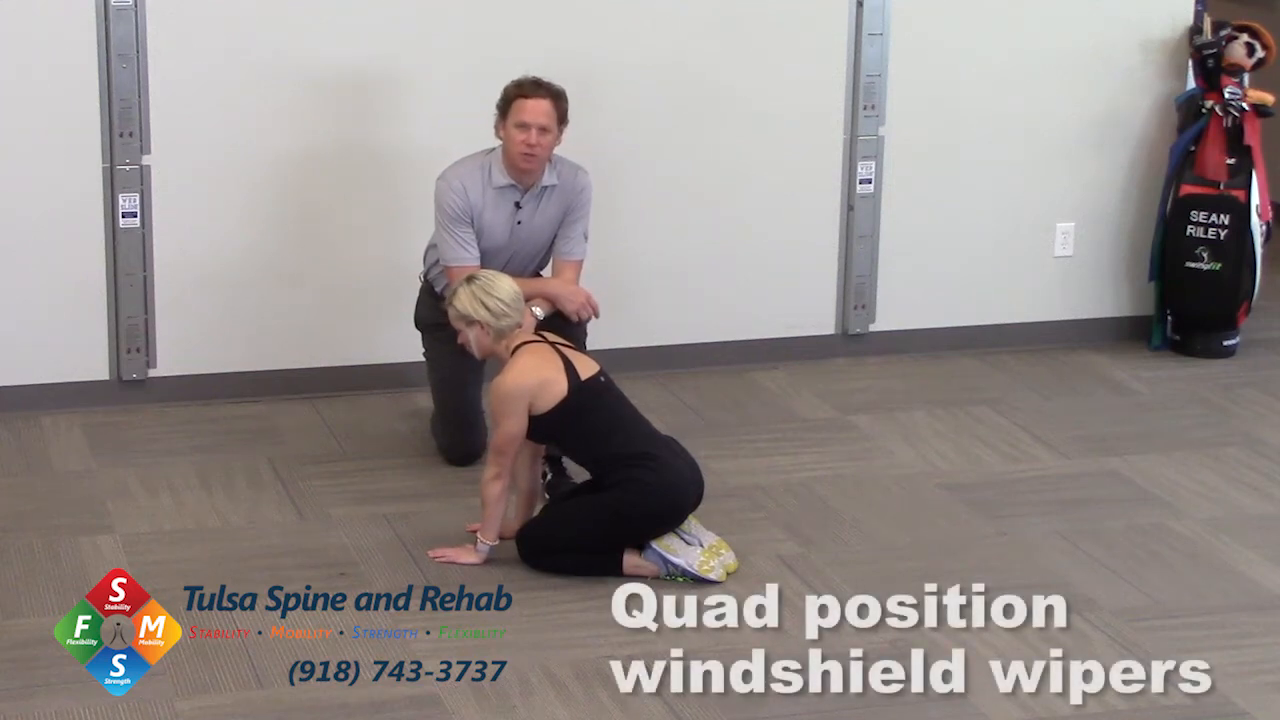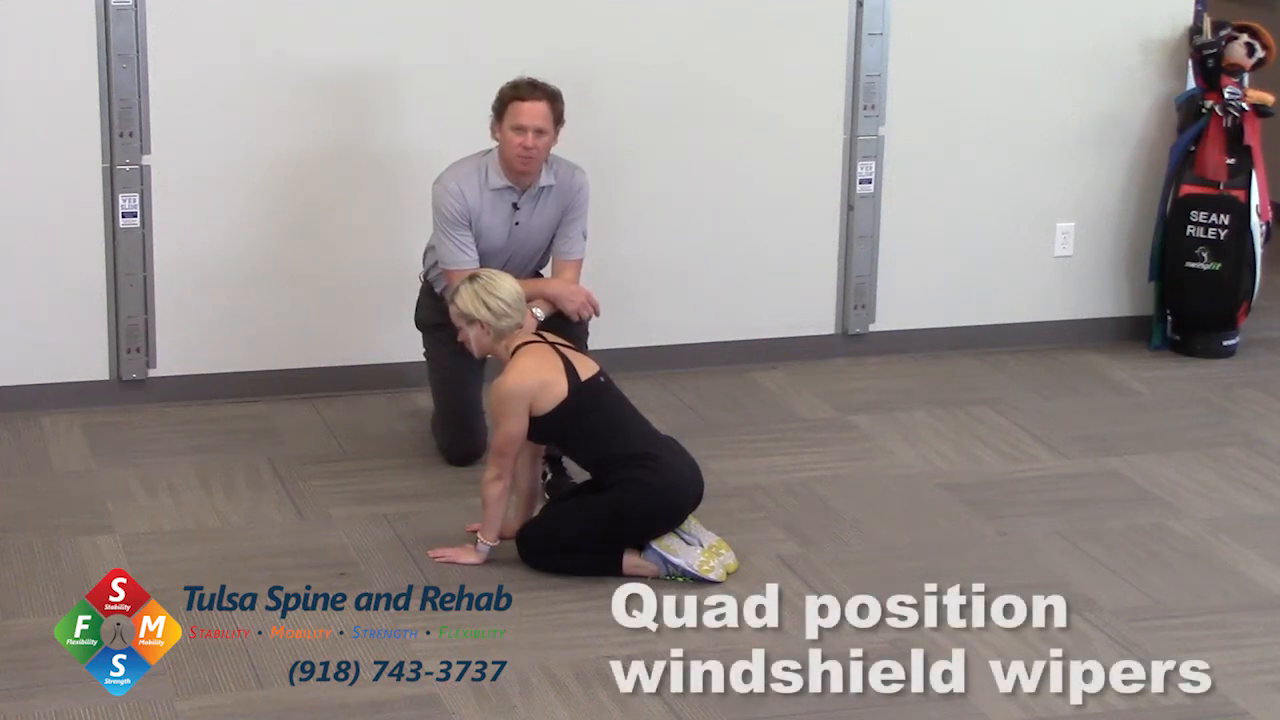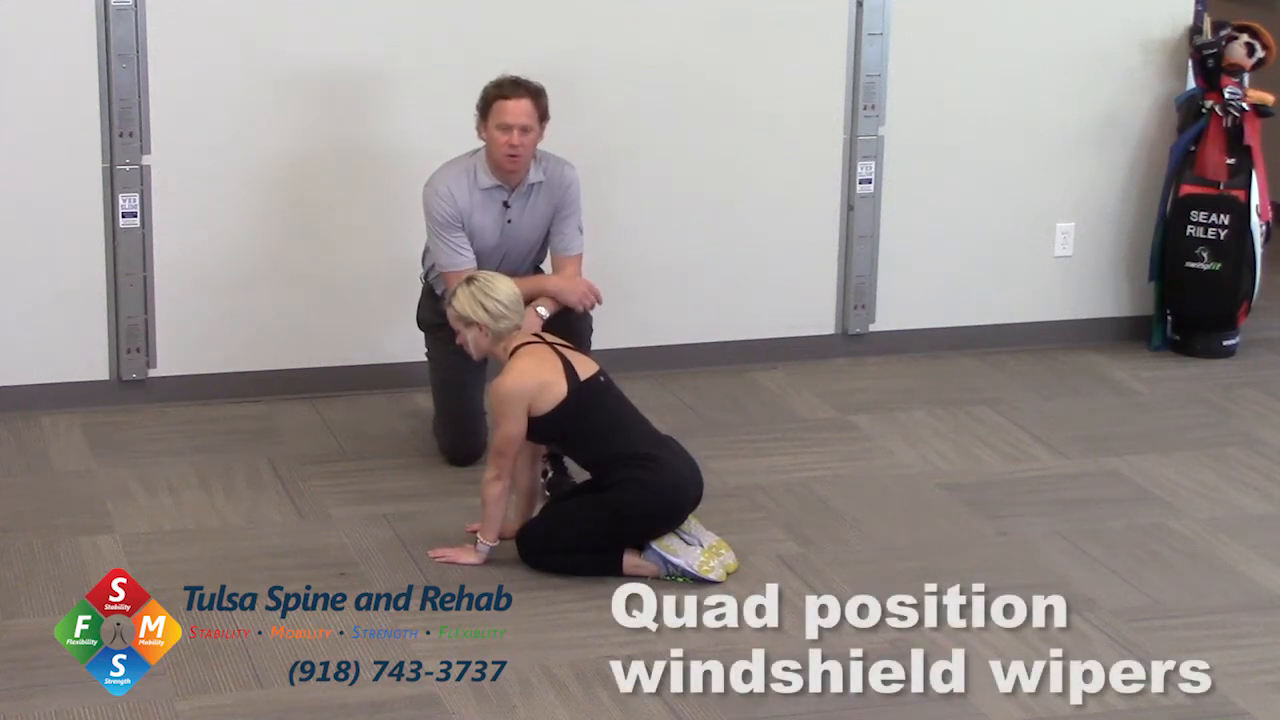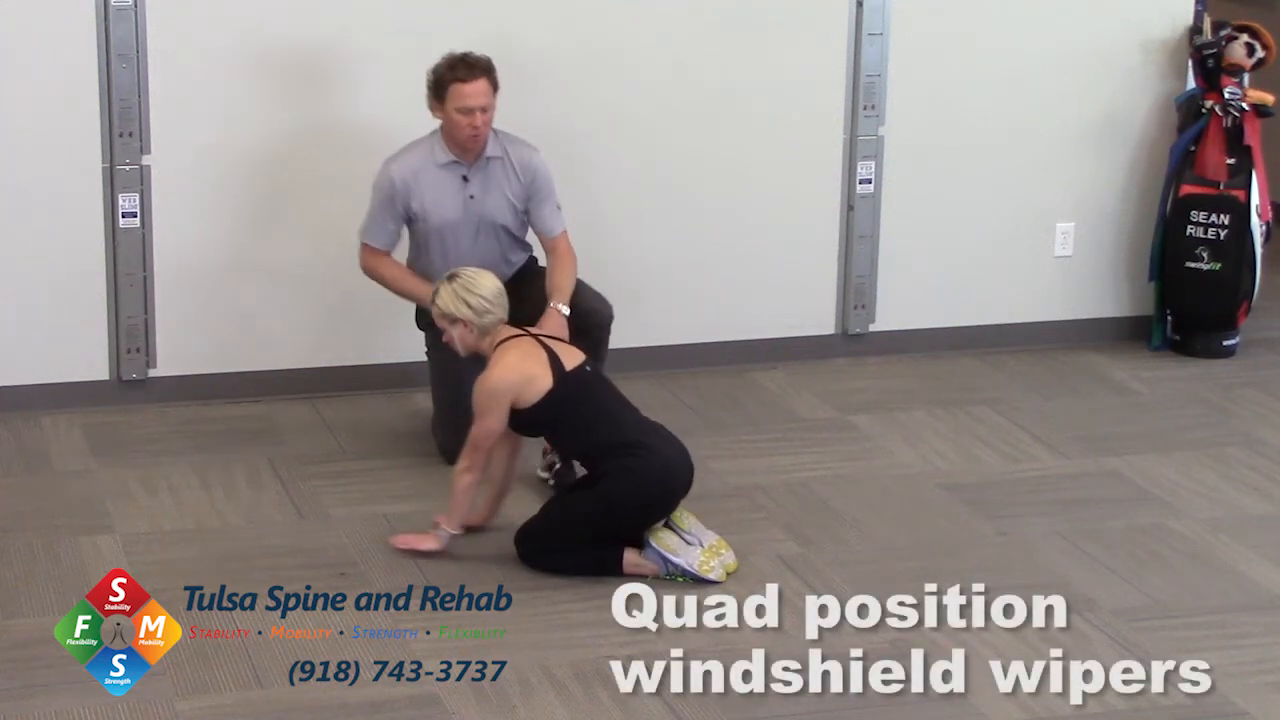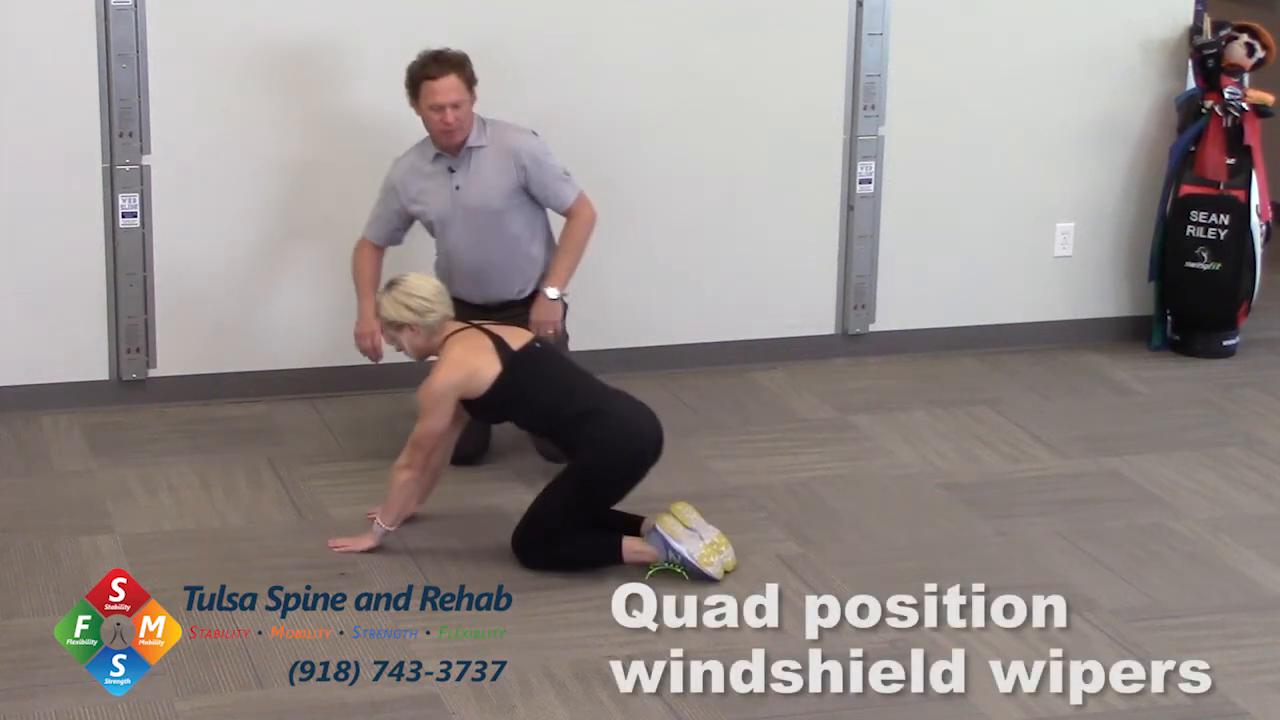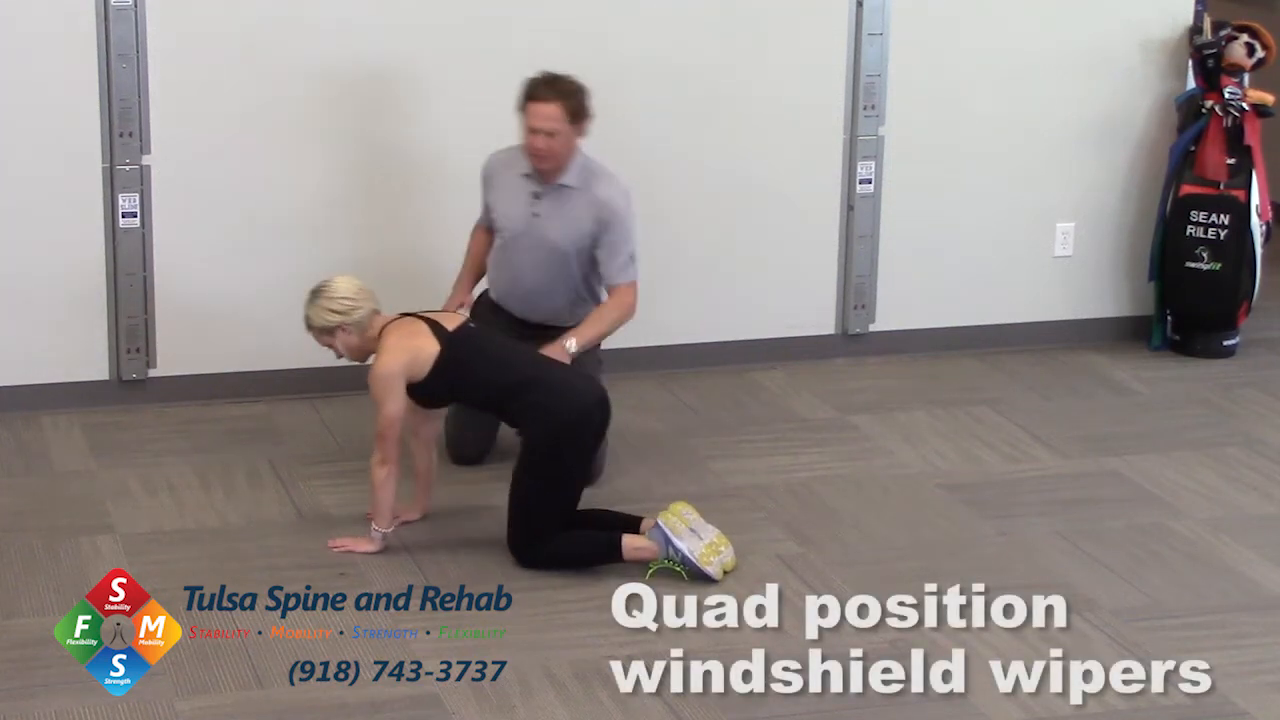
dt=0.5s
person 1, frame 1
left shoulder: (575, 183)
right shoulder: (458, 183)
left elbow: (567, 279)
right elbow: (465, 285)
left wrist: (534, 312)
right wrist: (549, 289)
left hip: (524, 293)
left knee: (570, 326)
right knee: (462, 447)
left ankle: (548, 451)
right ankle: (454, 399)
person 1, frame 2
left shoulder: (571, 183)
right shoulder: (456, 186)
left elbow: (567, 278)
left wrist: (534, 315)
right wrist: (547, 289)
left hip: (523, 292)
right hip: (451, 304)
left knee: (571, 325)
right knee: (462, 448)
left ankle: (550, 451)
right ankle: (455, 399)
person 1, frame 3
left shoulder: (561, 178)
right shoulder: (446, 188)
left elbow: (568, 271)
right elbow: (462, 289)
left wrist: (537, 312)
right wrist: (549, 283)
left hip: (524, 292)
left knee: (574, 321)
right knee: (462, 449)
left ankle: (551, 447)
right ankle: (458, 394)
person 1, frame 4
left shoulder: (524, 161)
right shoulder: (402, 173)
left elbow: (559, 249)
right elbow: (373, 257)
left wrist: (558, 311)
left hip: (516, 282)
left knee: (594, 313)
right knee: (459, 447)
right ankle: (455, 395)
person 1, frame 5
left shoulder: (518, 147)
right shoulder: (407, 173)
left elbow: (582, 214)
right elbow: (370, 245)
left wrist: (551, 293)
right wrist: (367, 311)
left hip: (531, 309)
right hip: (464, 314)
left knee: (558, 446)
right knee: (464, 449)
person 1, frame 6
left shoulder: (608, 200)
right shoulder: (499, 167)
left elbow: (624, 300)
left wrist: (570, 345)
right wrist: (463, 285)
left hip: (567, 334)
right hip: (497, 318)
right knee: (464, 449)
person 2, frame 1
left shoulder: (513, 381)
right shoulder: (547, 344)
left elbow: (498, 472)
right elbow: (528, 451)
left wrist: (481, 546)
right wrist: (520, 520)
left hip: (654, 489)
right hip: (674, 471)
left knee: (535, 543)
right knee: (558, 512)
left ankle: (661, 559)
right ankle: (665, 530)
person 2, frame 2
left shoulder: (514, 382)
right shoulder: (546, 345)
left elbow: (499, 473)
right elbow: (528, 452)
left wrist: (482, 546)
right wrist: (520, 520)
left hip: (654, 489)
right hip: (674, 471)
left knee: (535, 543)
right knee: (558, 512)
left ankle: (661, 560)
right ankle: (666, 529)
person 2, frame 3
left shoulder: (512, 383)
right shoulder: (545, 346)
left elbow: (498, 474)
right elbow: (527, 451)
left wrist: (482, 547)
right wrist: (521, 521)
left hip: (654, 489)
right hip: (673, 472)
left knee: (535, 543)
right knee: (558, 510)
left ankle: (661, 559)
right ankle: (666, 527)
person 2, frame 4
left shoulder: (498, 378)
right shoulder: (534, 342)
left elbow: (471, 465)
right elbow: (505, 445)
left wrist: (443, 531)
right wrist: (485, 513)
left hip: (645, 477)
right hip: (666, 459)
left knee: (534, 545)
right knee: (562, 520)
left ankle: (658, 559)
right ankle: (663, 531)
person 2, frame 5
left shoulder: (447, 375)
right shoulder: (483, 334)
left elbow: (411, 462)
right elbow: (446, 437)
left wrist: (378, 531)
right wrist: (411, 503)
left hip: (615, 443)
right hip: (636, 425)
left knee: (532, 546)
right knee: (562, 519)
left ankle: (660, 548)
right ankle: (660, 526)
person 2, frame 6
left shoulder: (388, 363)
right shoulder: (416, 328)
left elbow: (385, 457)
right elbow: (424, 427)
left wrist: (377, 534)
right wrist: (420, 504)
left hip: (560, 414)
right hip: (583, 399)
left knee: (531, 547)
right knee: (551, 520)
left ankle: (660, 544)
right ankle: (664, 525)
